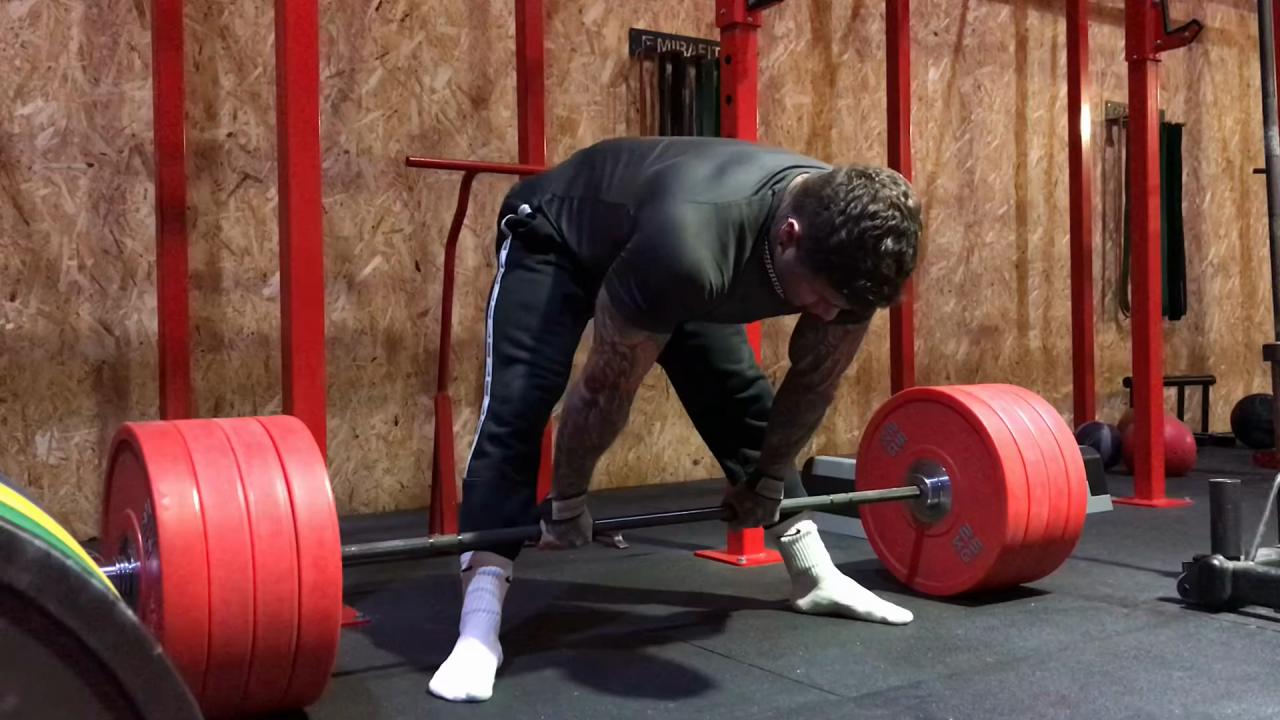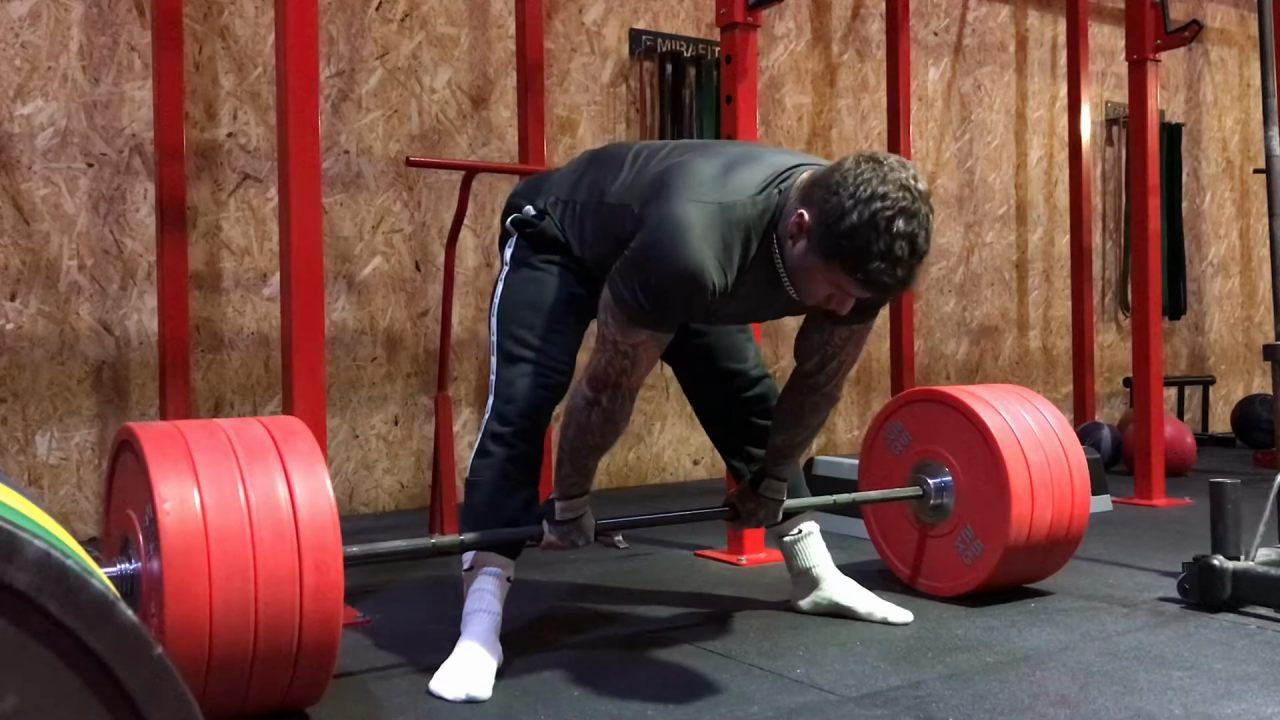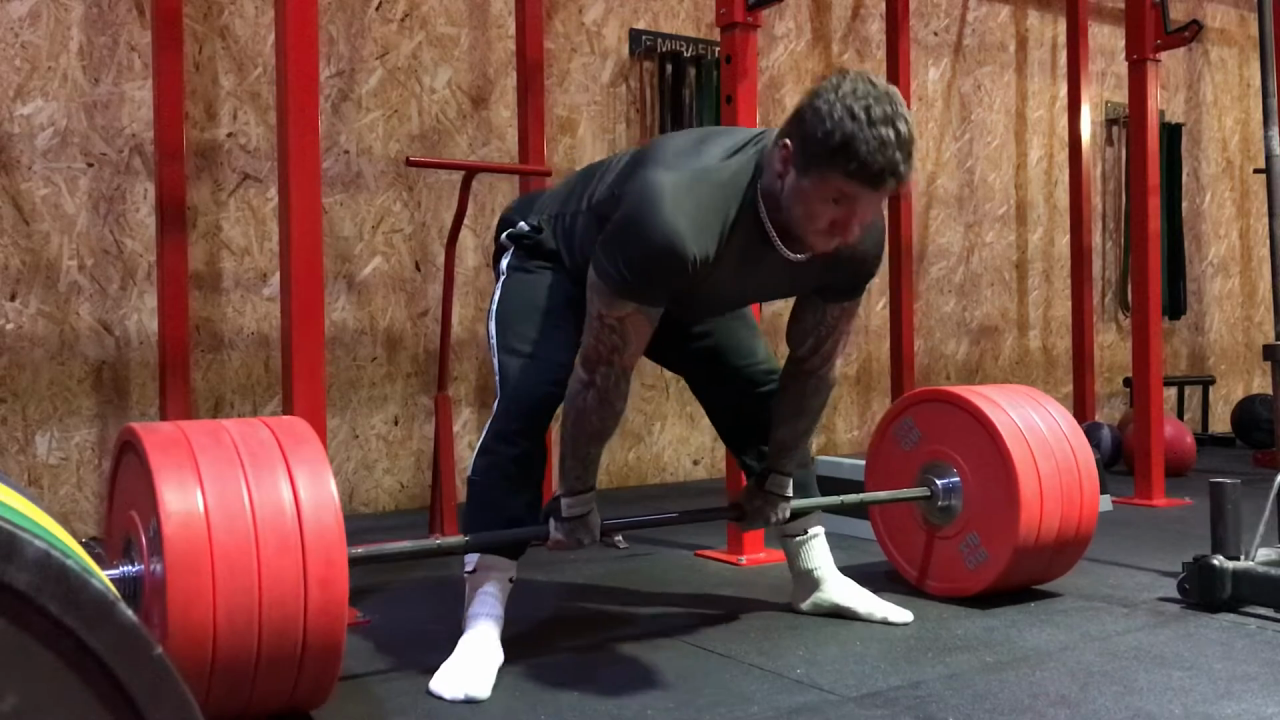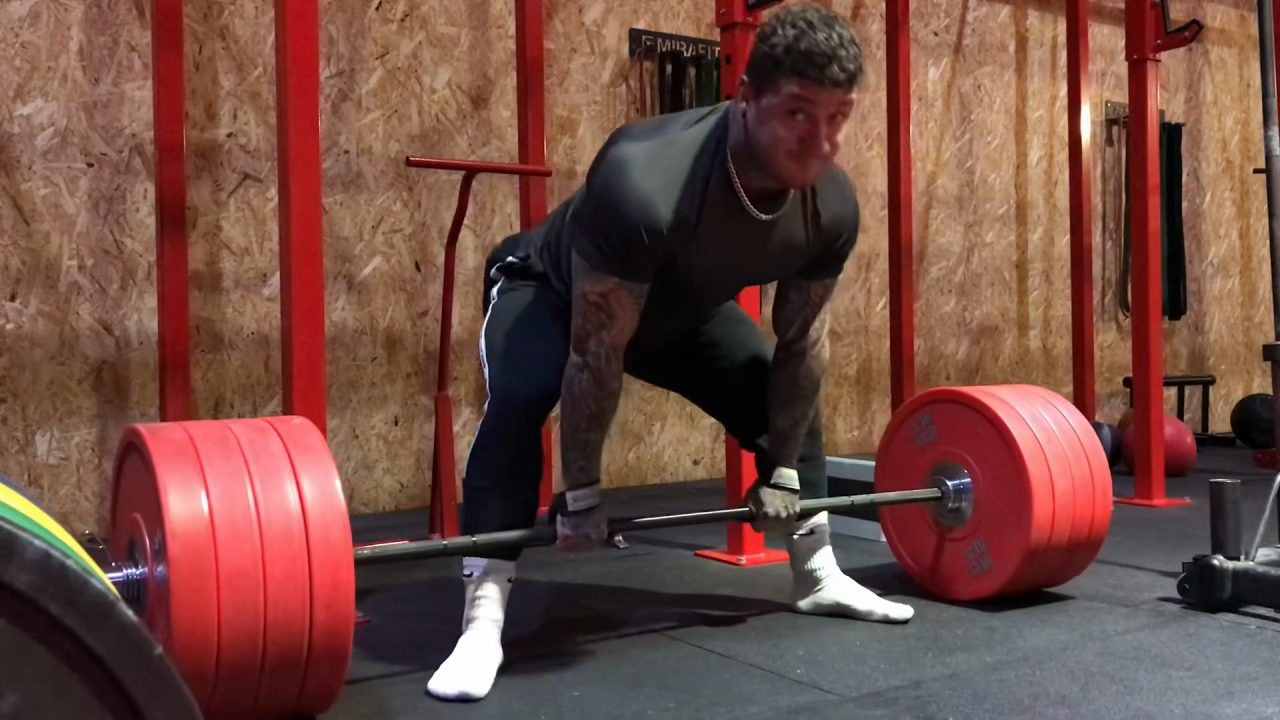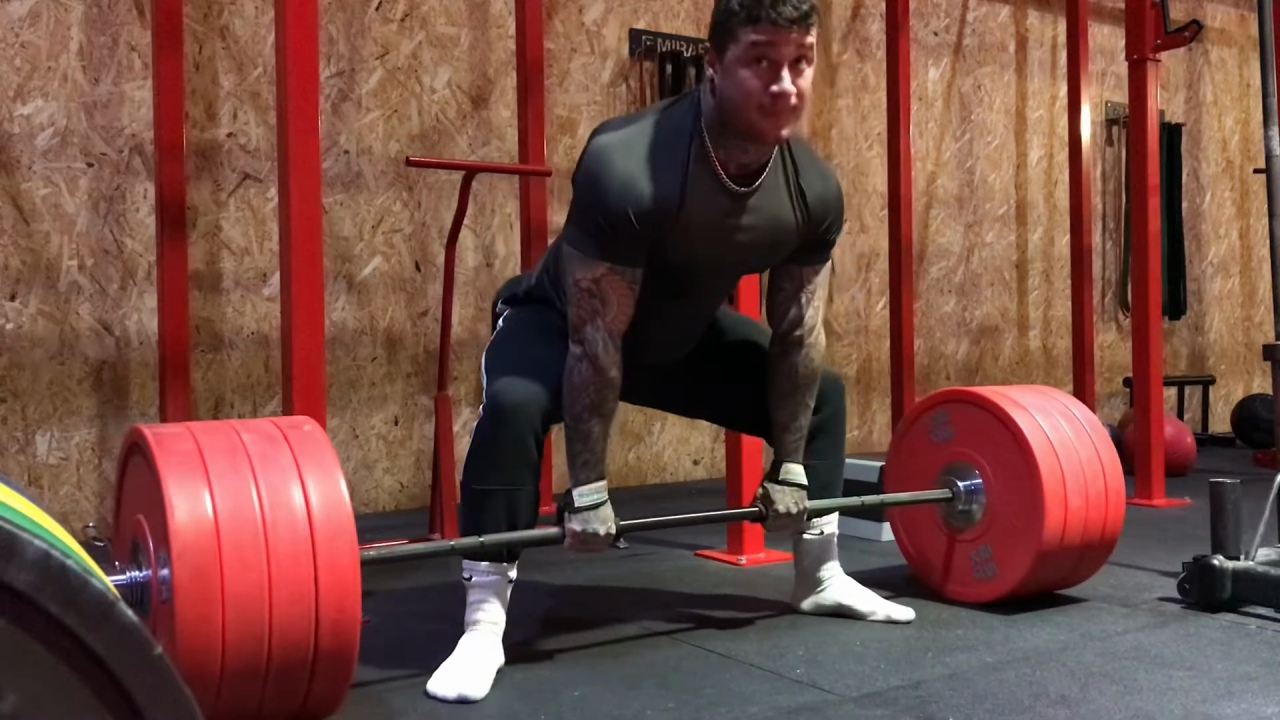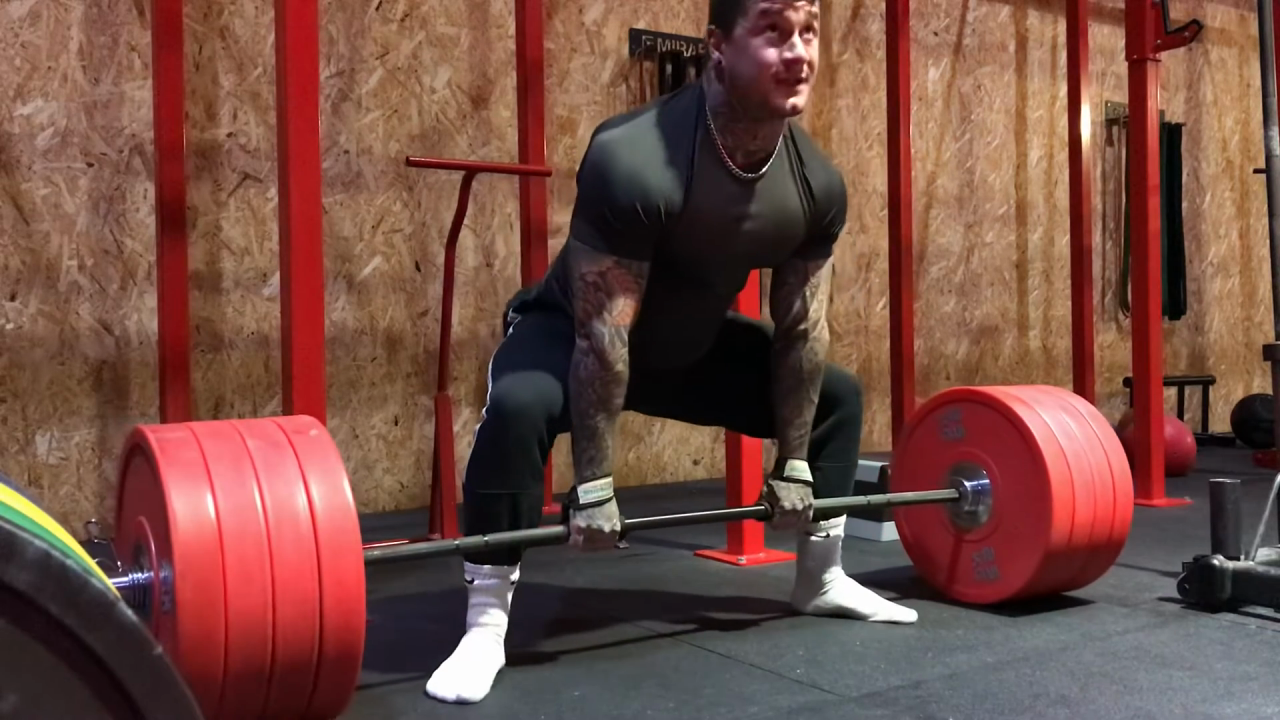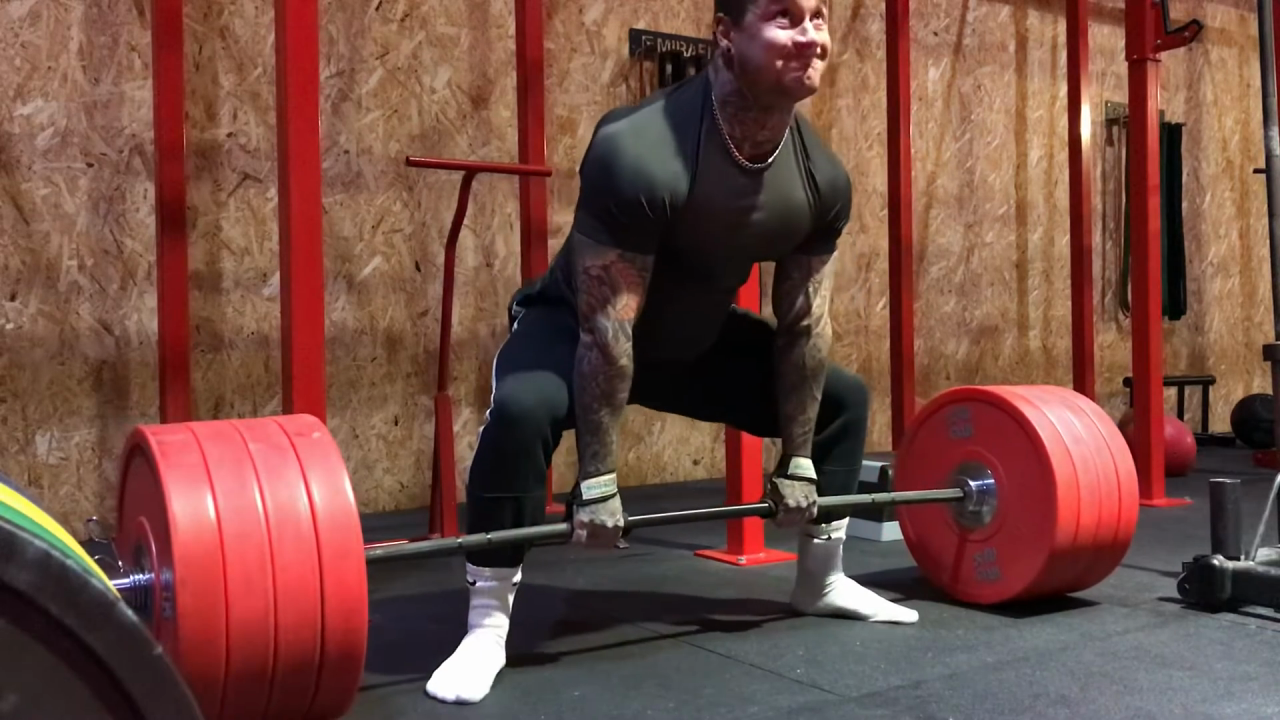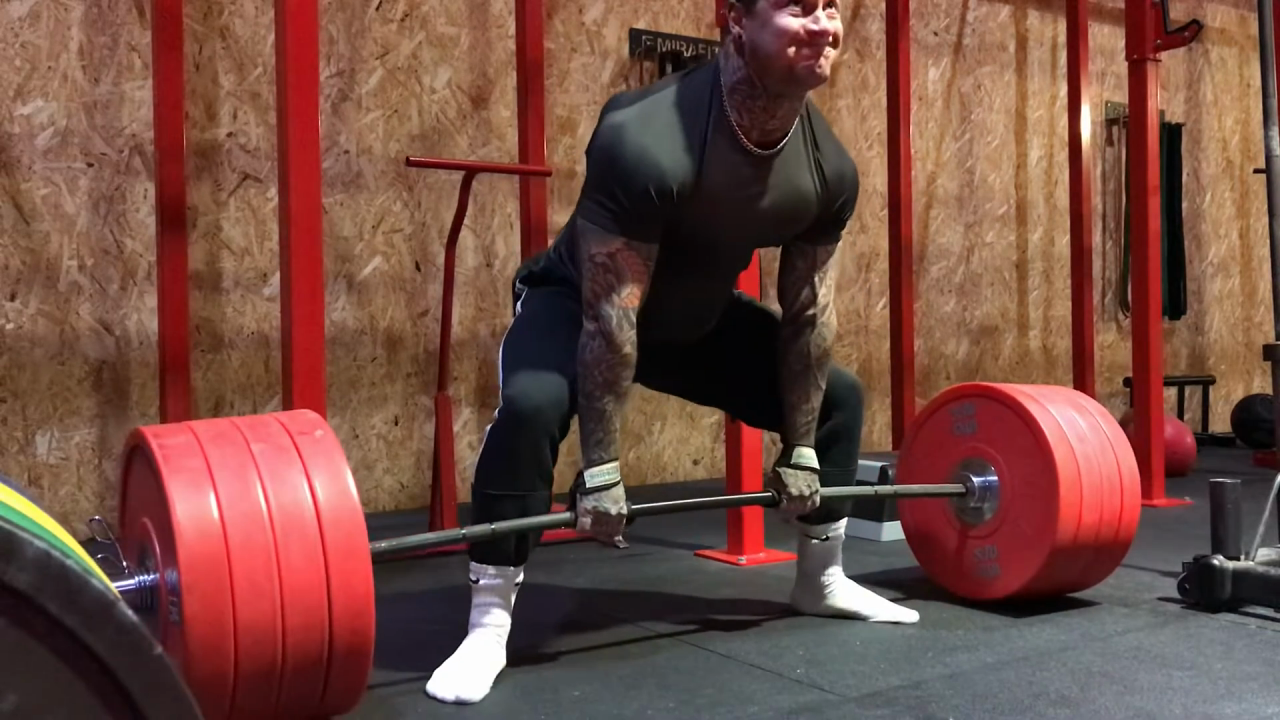
dt=0.4s
person 1, frame 1
left shoulder: (851, 246)
right shoulder: (685, 244)
left elbow: (814, 379)
right elbow: (607, 386)
left wrist: (768, 480)
right wrist: (566, 502)
right hip: (555, 236)
left knee: (746, 397)
right knee: (519, 401)
left ankle: (815, 576)
right ankle: (480, 619)
person 1, frame 2
left shoulder: (861, 252)
right shoulder: (691, 243)
left elbow: (818, 381)
right elbow: (609, 388)
left wrist: (772, 481)
right wrist: (570, 503)
right hip: (557, 238)
left knee: (750, 397)
right knee: (523, 402)
left ankle: (815, 576)
right ankle: (480, 623)
person 1, frame 3
left shoulder: (856, 240)
right shoulder: (673, 213)
left elbow: (811, 364)
right elbow: (603, 373)
left wrist: (779, 477)
right wrist: (576, 500)
right hip: (555, 259)
left knee: (765, 394)
right knee: (529, 401)
left ankle: (816, 576)
right ankle: (482, 619)
person 1, frame 4
left shoulder: (831, 207)
right shoulder: (643, 181)
left elbow: (801, 344)
right elbow: (597, 357)
left wrist: (784, 471)
right wrist: (582, 494)
left hip: (679, 310)
right hip: (550, 291)
left knee: (790, 398)
right knee: (519, 398)
left ankle: (817, 577)
right ankle: (484, 617)
person 1, frame 5
left shoulder: (813, 191)
right shoulder: (626, 167)
left elbow: (797, 335)
right elbow: (595, 341)
left wrist: (789, 467)
right wrist: (588, 490)
left hip: (683, 334)
right hip: (559, 321)
left knee: (819, 393)
right knee: (515, 403)
left ankle: (819, 578)
right ankle: (484, 620)
person 1, frame 6
left shoulder: (816, 183)
right shoulder: (634, 161)
left elbow: (801, 329)
right elbow: (603, 337)
left wrist: (793, 464)
right wrist: (594, 488)
left hip: (694, 343)
right hip: (571, 332)
left knee: (836, 396)
right knee: (519, 408)
left ankle: (820, 579)
right ankle: (486, 623)
person 1, frame 7
left shoulder: (822, 178)
right shoulder: (639, 152)
left elbow: (803, 325)
right elbow: (606, 330)
left wrist: (797, 462)
right wrist: (597, 482)
left hip: (697, 336)
right hip: (575, 323)
left knee: (842, 397)
right knee: (523, 410)
left ankle: (822, 581)
right ankle: (487, 625)
person 1, frame 8
left shoulder: (828, 168)
right shoulder: (646, 139)
left elbow: (808, 314)
right elbow: (610, 317)
left wrist: (801, 452)
right wrist: (602, 473)
left hip: (700, 315)
right hip: (579, 301)
left knee: (838, 395)
right knee: (533, 405)
left ankle: (822, 580)
right ankle: (488, 625)
